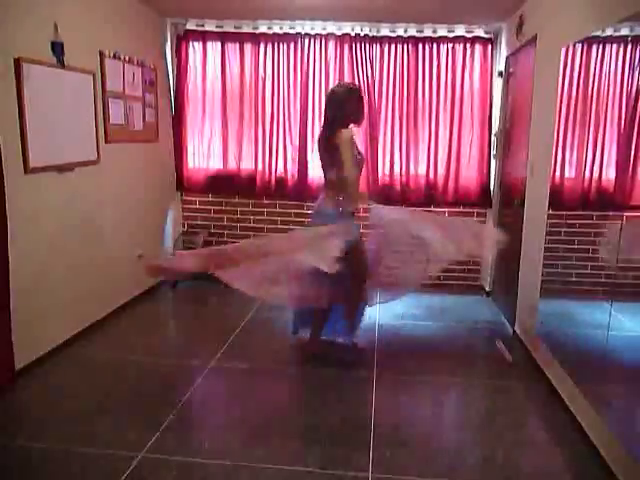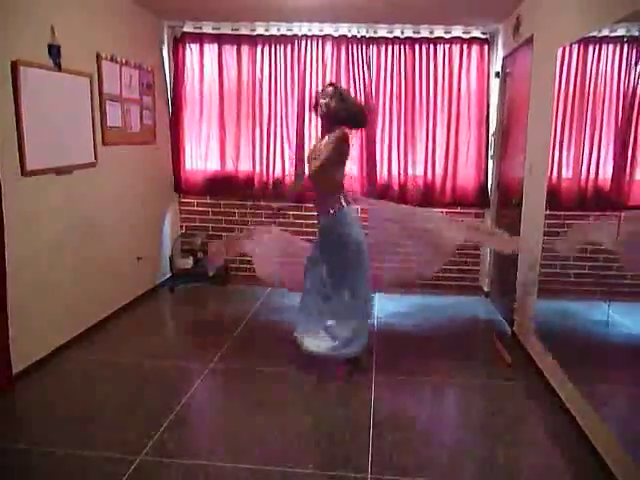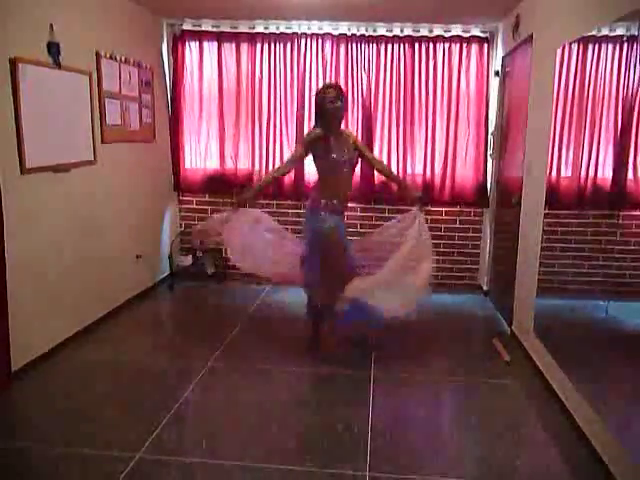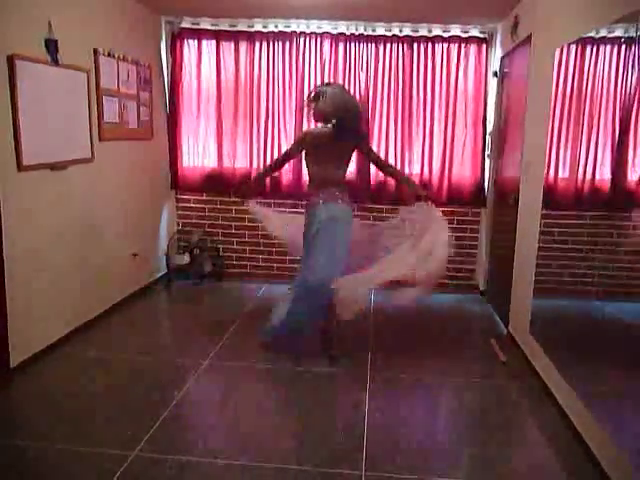
dt=0.5s
person 1, frame 1
left shoulder: (325, 136)
right shoulder: (344, 135)
right elbow: (349, 171)
right wrist: (354, 199)
left hip: (324, 207)
right hip: (338, 210)
left knee: (329, 277)
right knee: (356, 278)
left ankle: (312, 336)
person 1, frame 2
left shoulder: (339, 136)
right shoulder: (328, 136)
left elbow: (317, 171)
left hip: (335, 214)
right hip: (330, 211)
left knee: (338, 277)
right knee: (317, 272)
left ankle: (342, 340)
right ankle: (331, 332)
person 1, frame 3
left shoulder: (349, 138)
right shoulder: (317, 134)
left elbow: (376, 163)
right elbow: (288, 165)
left wrist: (406, 187)
right wrist: (253, 190)
left hip: (335, 212)
right hip: (322, 210)
left knee: (323, 274)
right knee: (340, 273)
left ankle: (315, 333)
right ankle: (320, 334)
person 1, frame 4
left shoulder: (310, 136)
right shoulder: (351, 137)
left elbow: (278, 163)
right elbow: (382, 165)
left wrist: (253, 183)
right wrist: (413, 186)
left hip: (320, 207)
right hip: (341, 207)
left knee: (315, 274)
right knee: (327, 274)
right ankle: (327, 339)
